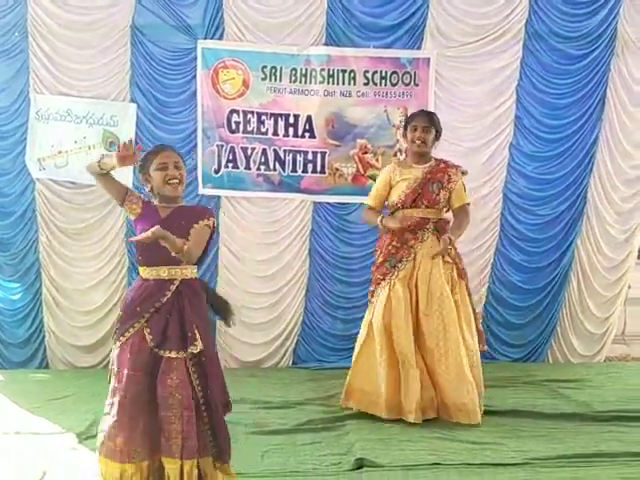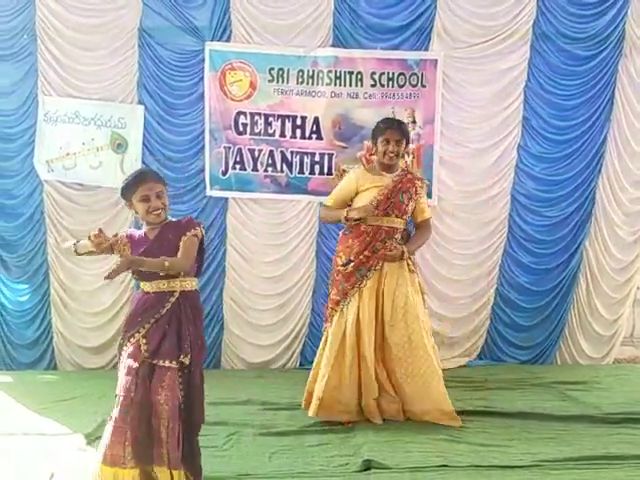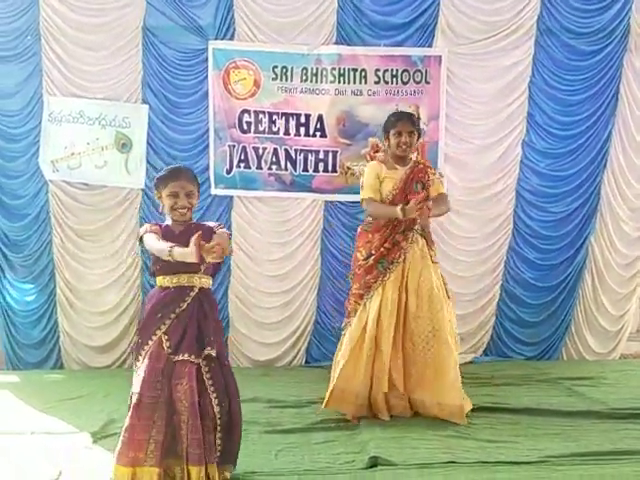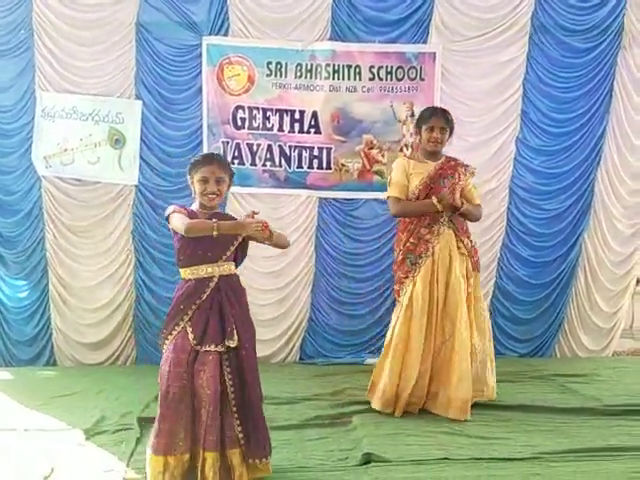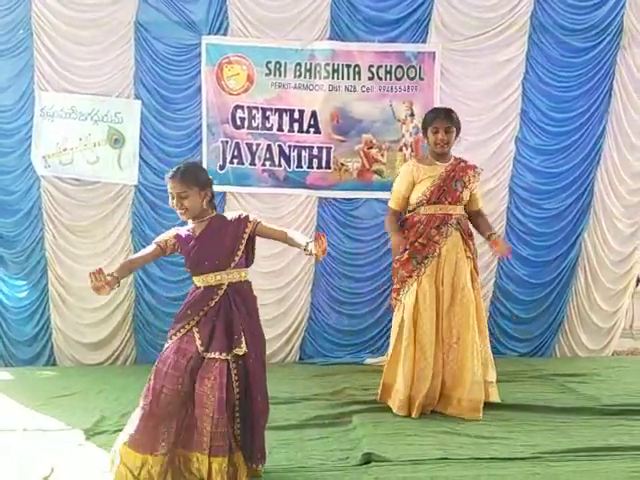
dt=0.5s
person 1, frame 1
left shoulder: (200, 215)
right shoulder: (140, 208)
left elbow: (191, 254)
right elbow: (94, 169)
left wrist: (162, 235)
right wrist: (116, 161)
left hip: (182, 307)
right hip: (142, 306)
left knee: (181, 390)
right knee: (131, 390)
person 1, frame 2
left shoulder: (188, 227)
right shoulder: (131, 239)
left elbow: (184, 264)
right elbow: (74, 248)
left wrist: (138, 263)
right wrist: (93, 245)
left hip: (180, 320)
right hip: (144, 320)
left knee: (170, 396)
right knee: (133, 394)
person 1, frame 3
left shoulder: (211, 230)
right shoulder: (153, 230)
left elbow: (222, 246)
right elbow: (159, 248)
left wrist: (212, 251)
right wrist: (188, 253)
left hip: (199, 317)
right hip: (161, 317)
left knee: (208, 393)
right knee: (152, 393)
person 1, frame 4
left shoulder: (239, 223)
right shoulder: (179, 213)
left elbow: (284, 242)
right elbow: (186, 229)
left wrist: (261, 231)
right wrist: (235, 227)
left hip: (227, 305)
right hip: (190, 305)
left knee: (224, 381)
right knee: (178, 381)
person 1, frame 5
left shoulder: (237, 224)
right shoulder: (177, 237)
left elbow: (284, 233)
right elbow: (136, 260)
left wrist: (308, 244)
right wrist: (110, 279)
left hip: (236, 313)
right hip: (198, 313)
left knee: (225, 387)
right knee: (170, 380)
person 2, frame 1
left shoulder: (449, 172)
right shoulder: (392, 171)
left elbow: (463, 213)
right elbow: (369, 210)
left wrist: (449, 237)
right wrist: (387, 222)
left hip: (435, 256)
right hip: (397, 254)
left knee: (443, 326)
right knee: (386, 320)
left ankle: (451, 400)
right ankle: (387, 397)
person 2, frame 2
left shoulder: (413, 183)
right shoulder: (358, 176)
left elbow: (424, 227)
right elbow: (324, 213)
left wrist: (405, 251)
right wrist: (351, 213)
left hip: (395, 263)
right hip: (356, 261)
left knee: (405, 331)
right knee: (353, 329)
left ankle: (416, 401)
right ankle: (348, 403)
person 2, frame 3
left shoulder: (426, 172)
right shoulder: (375, 169)
left elbow: (443, 204)
right elbow: (369, 207)
left wrist: (425, 212)
right wrist: (403, 211)
left hip: (417, 255)
right hip: (378, 256)
left knee: (430, 322)
right knee: (373, 324)
left ankle: (428, 396)
right ankle: (361, 398)
person 2, frame 4
left shoulder: (458, 169)
right shoulder: (403, 165)
left elbow: (477, 213)
right elbow: (395, 207)
left wrist: (459, 205)
right wrist: (436, 202)
left hip: (453, 250)
right hip: (414, 250)
left knee: (455, 317)
right knee: (414, 318)
left ankle: (448, 393)
right ankle: (403, 392)
person 2, frame 5
left shoulder: (467, 171)
right shoulder: (412, 169)
left elbow: (475, 212)
right elbow: (393, 214)
left wrist: (492, 237)
right wrist: (395, 240)
left hip: (457, 254)
right hip: (419, 254)
left knee: (458, 321)
right knee: (418, 321)
left ankle: (455, 393)
right ankle: (412, 394)
